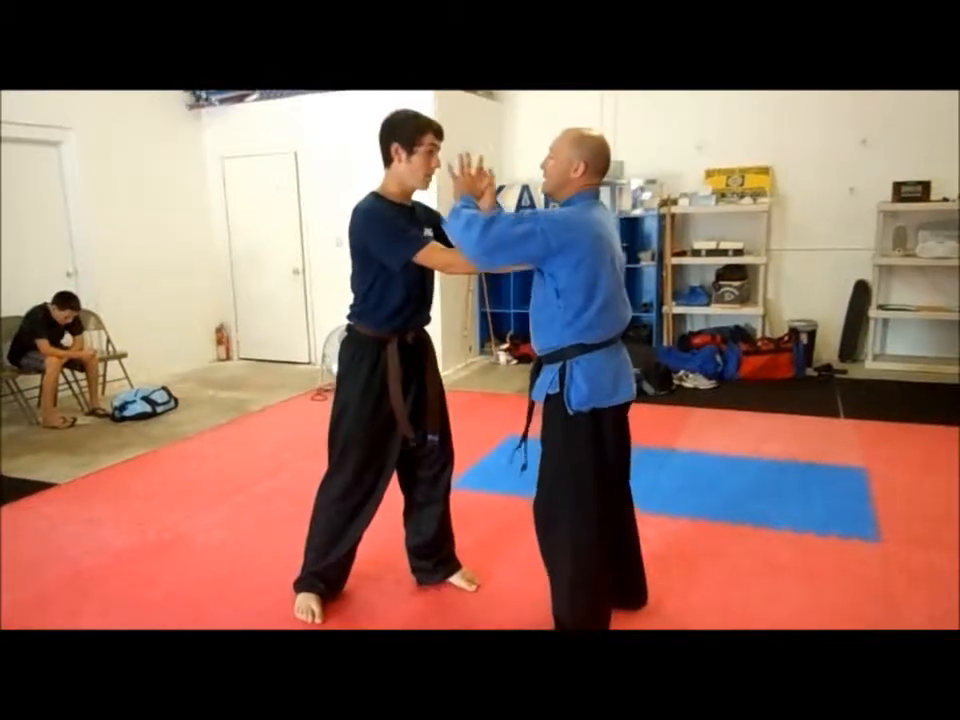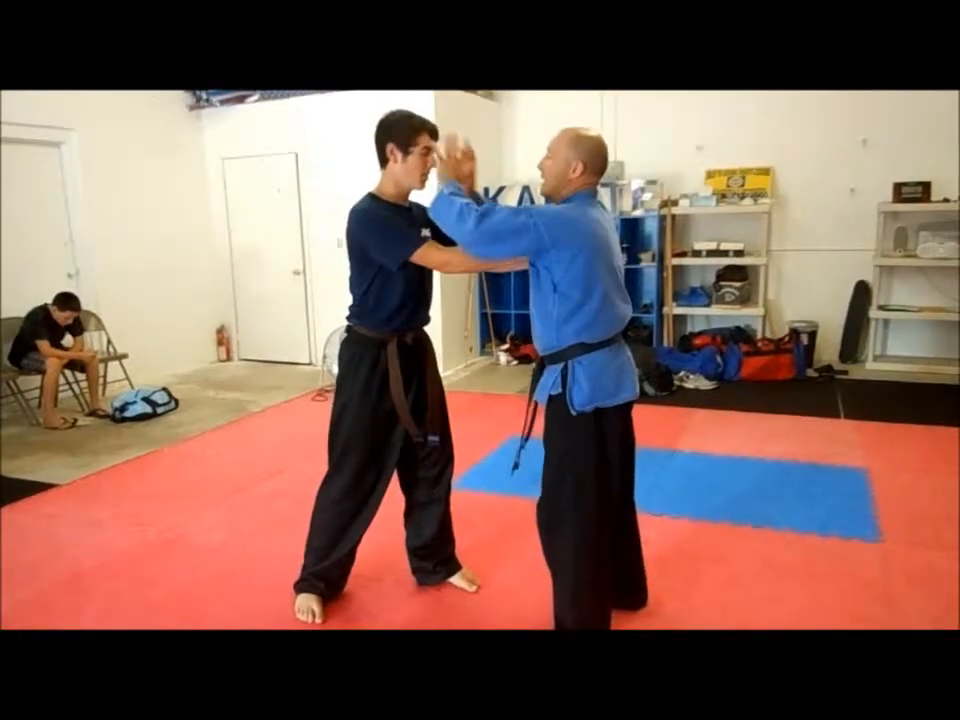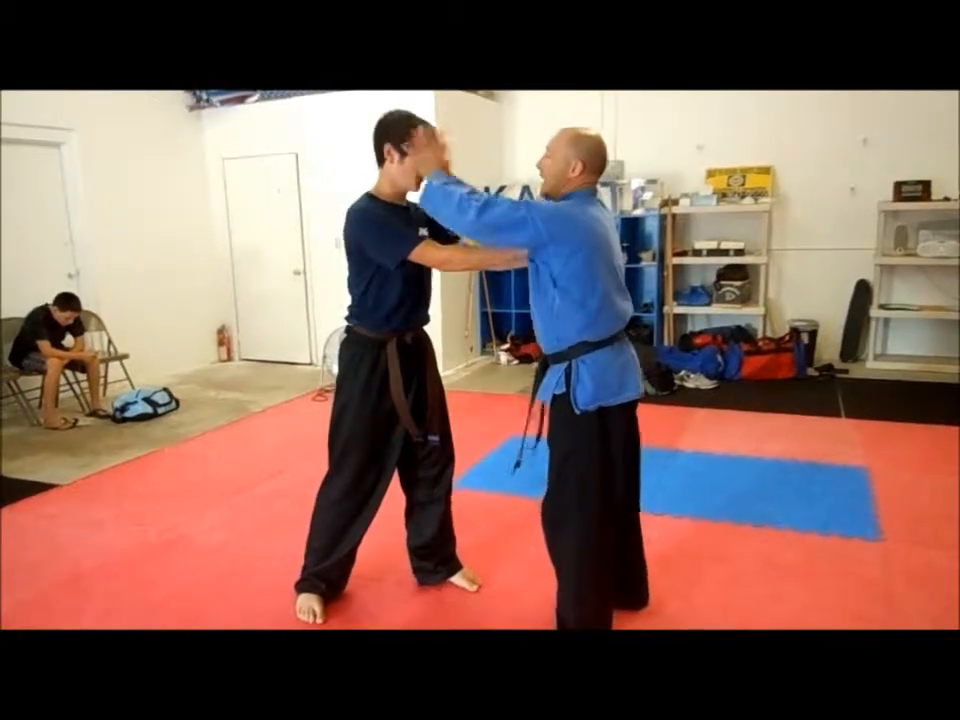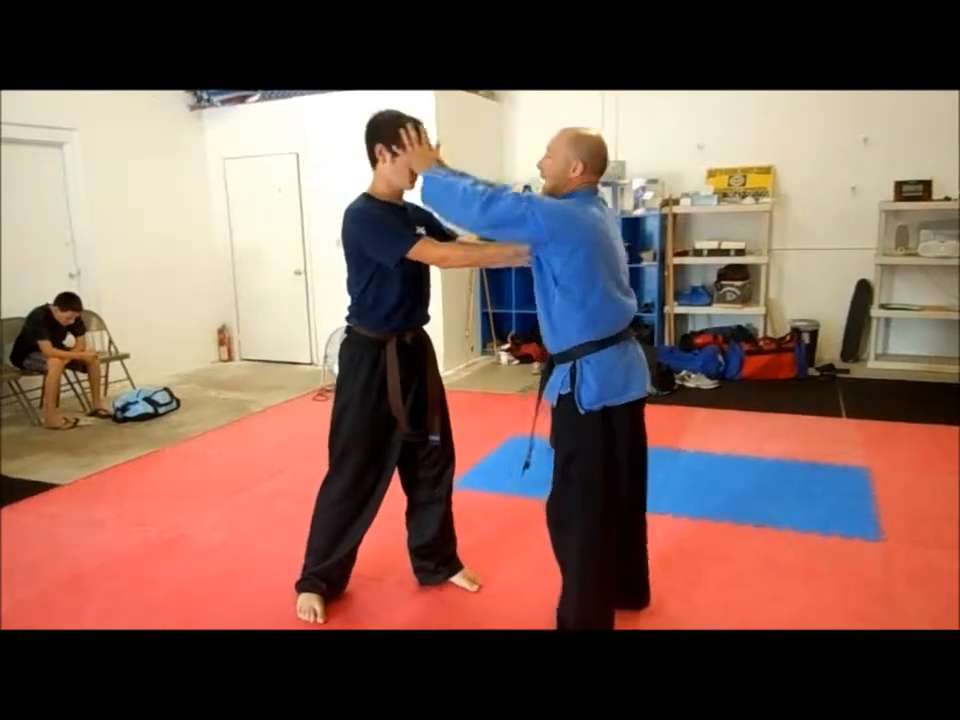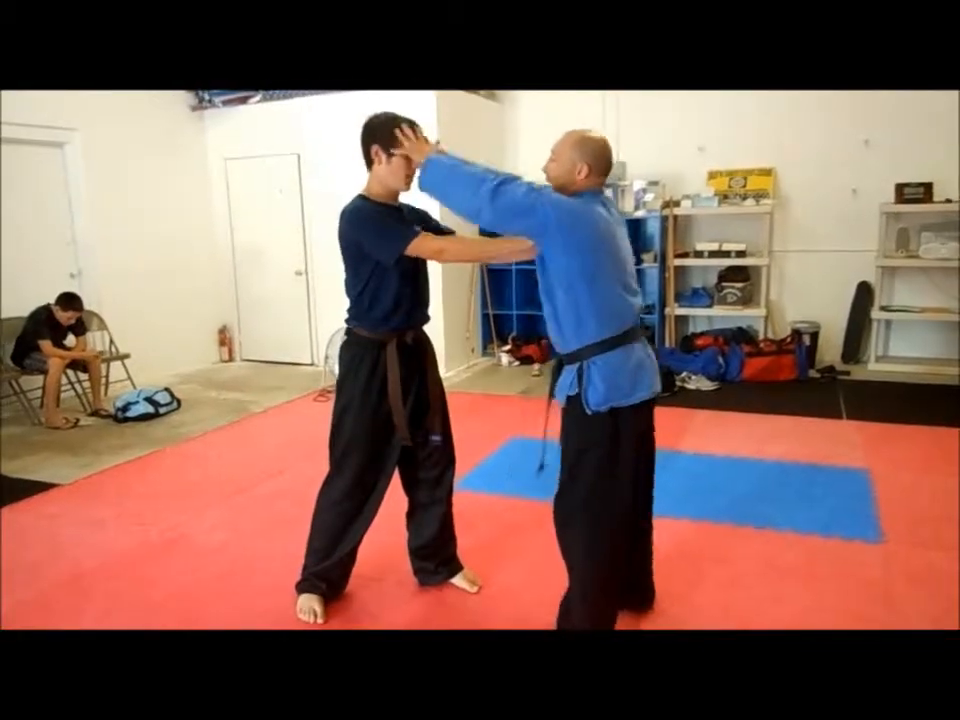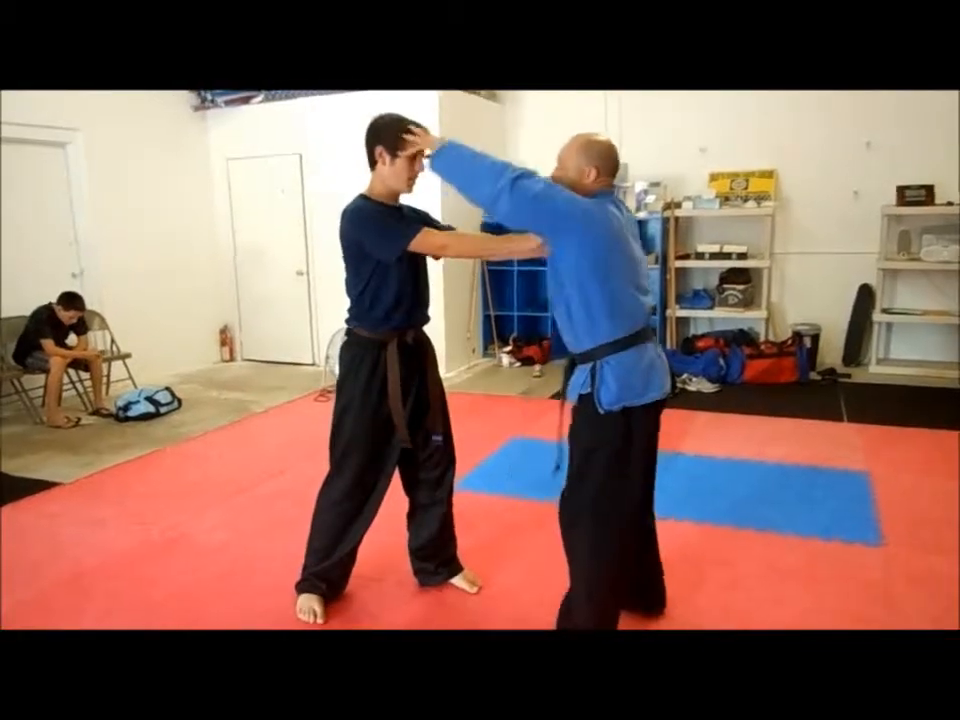
dt=0.1s
person 1, frame 1
left shoulder: (423, 215)
right shoulder: (373, 215)
left elbow: (467, 255)
right elbow: (446, 262)
left hip: (415, 349)
right hip: (371, 356)
left knee: (431, 460)
right knee: (354, 472)
left ankle: (435, 561)
right ankle: (316, 580)
person 1, frame 2
left shoulder: (419, 215)
right shoulder: (368, 217)
left elbow: (466, 252)
right elbow: (445, 262)
right wrist: (519, 254)
left hip: (414, 351)
right hip: (371, 357)
left knee: (431, 462)
right knee: (354, 472)
left ankle: (435, 561)
right ankle: (316, 581)
person 1, frame 3
left shoulder: (419, 216)
right shoulder: (366, 216)
left elbow: (464, 252)
right elbow: (443, 260)
left wrist: (521, 250)
right wrist: (522, 253)
left hip: (413, 350)
right hip: (371, 357)
left knee: (431, 461)
right knee: (354, 472)
left ankle: (436, 561)
right ankle: (317, 581)
person 1, frame 4
left shoulder: (415, 215)
right shoulder: (363, 216)
left elbow: (464, 248)
right elbow: (441, 256)
left wrist: (520, 247)
right wrist: (521, 249)
left hip: (414, 350)
right hip: (371, 357)
left knee: (432, 461)
right knee: (354, 472)
left ankle: (436, 561)
right ankle: (318, 580)
person 1, frame 5
left shoulder: (412, 216)
right shoulder: (360, 217)
left elbow: (458, 245)
right elbow: (442, 250)
left wrist: (523, 245)
right wrist: (524, 246)
left hip: (413, 352)
right hip: (370, 358)
left knee: (432, 462)
right knee: (354, 473)
left ankle: (436, 562)
right ankle: (317, 581)
person 1, frame 6
left shoulder: (411, 217)
right shoulder: (361, 216)
left elbow: (463, 242)
right elbow: (446, 246)
left wrist: (527, 243)
right wrist: (529, 243)
left hip: (414, 352)
right hip: (371, 358)
left knee: (432, 463)
right knee: (355, 473)
left ankle: (436, 562)
right ankle: (317, 581)
person 2, frame 1
left shoulder: (567, 224)
right shoulder: (591, 218)
left elbow: (485, 245)
right elbow: (519, 237)
left wrist: (466, 200)
right wrist: (485, 203)
left hip: (578, 380)
right hip: (604, 371)
left knee: (566, 507)
right knee: (606, 491)
left ankle: (582, 618)
right ankle: (624, 588)
person 2, frame 2
left shoulder: (562, 222)
right shoulder: (590, 217)
left elbow: (479, 231)
right elbow: (511, 230)
left wrist: (451, 186)
right wrist: (467, 191)
left hip: (581, 379)
right hip: (606, 371)
left knee: (569, 508)
right knee: (609, 491)
left ankle: (582, 618)
right ankle: (624, 588)
person 2, frame 3
left shoulder: (560, 218)
right shoulder: (589, 214)
left elbow: (481, 215)
right elbow: (507, 217)
left wrist: (435, 175)
right wrist: (446, 175)
left hip: (585, 379)
right hip: (613, 369)
left knee: (573, 506)
right knee: (613, 491)
left ankle: (584, 618)
right ankle: (625, 588)
person 2, frame 4
left shoulder: (560, 217)
right shoulder: (592, 213)
left elbow: (483, 208)
right elbow: (503, 209)
left wrist: (430, 171)
right wrist: (441, 172)
left hip: (590, 378)
right hip: (619, 369)
left knee: (578, 505)
right knee: (618, 491)
left ankle: (585, 618)
right ankle: (627, 588)
person 2, frame 5
left shoulder: (567, 215)
right shoulder: (601, 213)
left elbow: (492, 195)
right elbow: (512, 202)
left wrist: (429, 158)
left hip: (599, 379)
right hip: (629, 370)
left knee: (584, 507)
right knee: (624, 493)
left ankle: (587, 618)
right ankle: (631, 589)
person 2, frame 6
left shoulder: (579, 214)
right shoulder: (613, 214)
left elbow: (508, 188)
right elbow: (526, 198)
left wrist: (440, 150)
left hip: (611, 378)
right hip: (639, 370)
left knee: (590, 506)
right knee: (629, 494)
left ankle: (588, 618)
right ankle: (641, 592)
